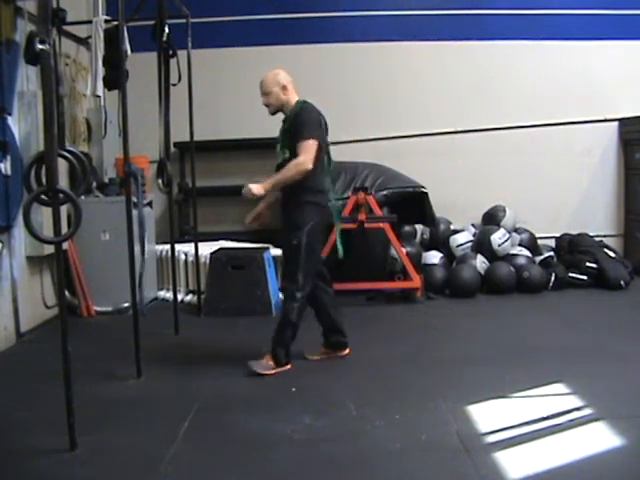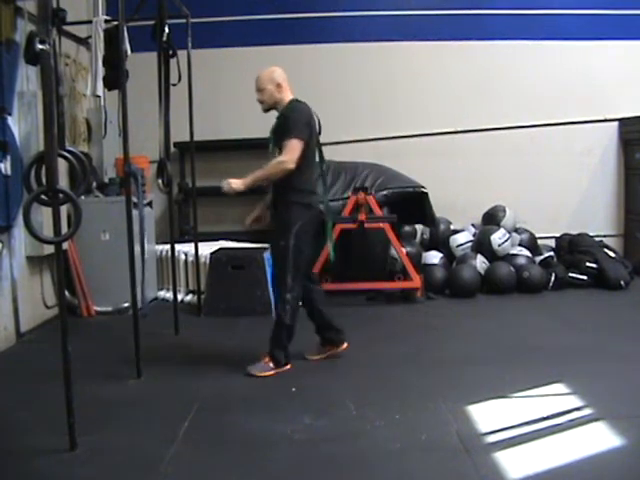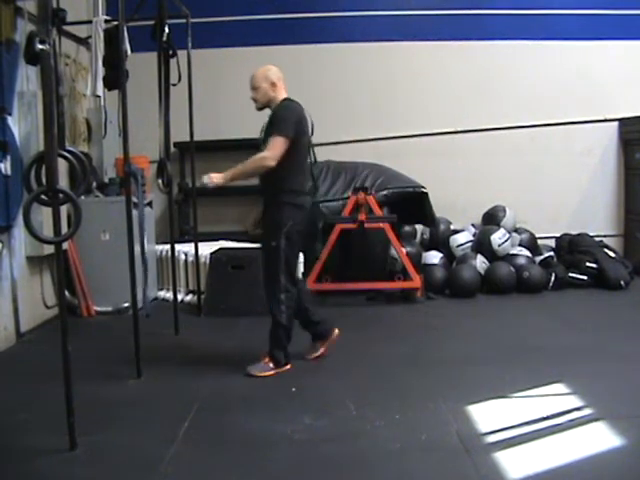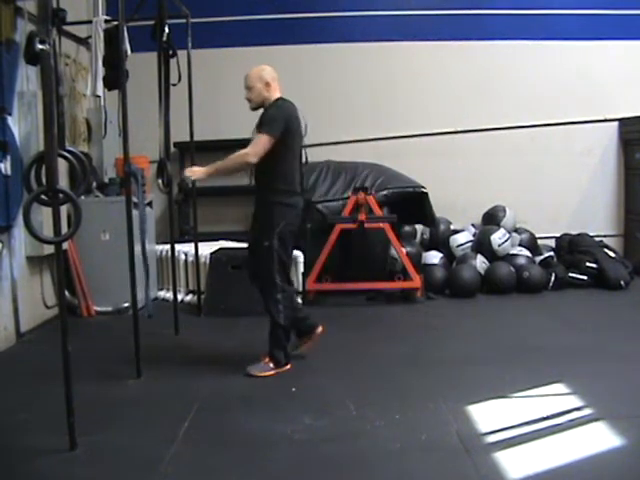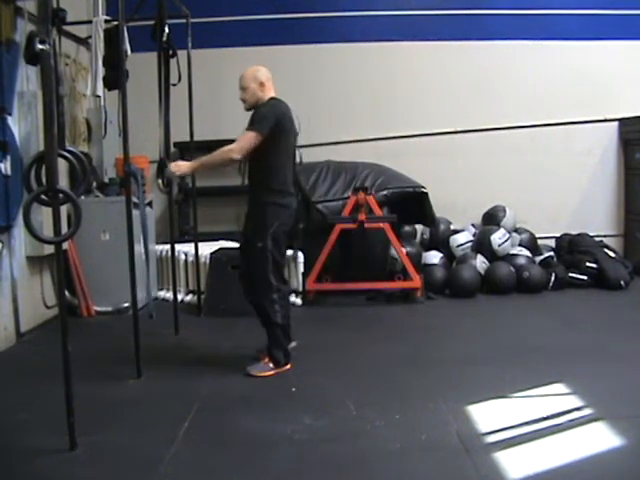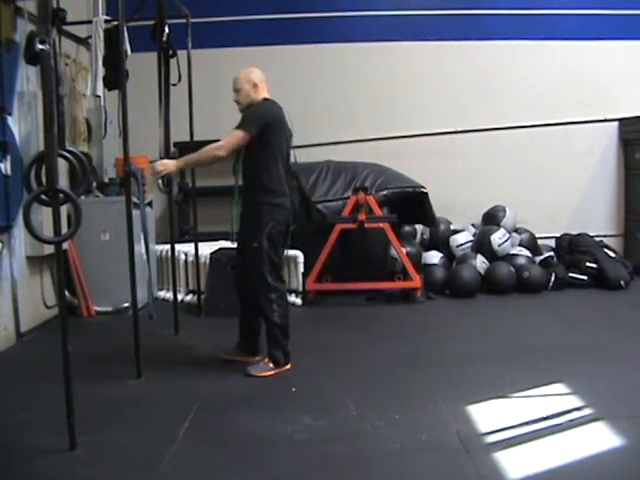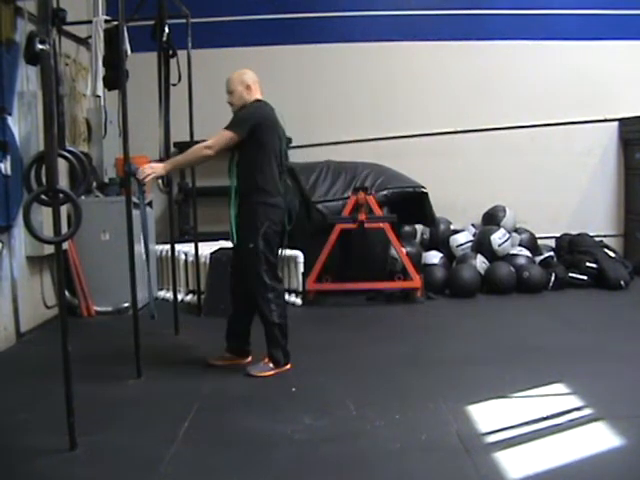
dt=0.1s
person 1, frame 1
left shoulder: (306, 115)
right shoulder: (290, 121)
left elbow: (305, 163)
left wrist: (263, 186)
right wrist: (266, 205)
left hip: (309, 209)
right hip: (297, 209)
left knee: (296, 281)
right knee: (314, 277)
left ankle: (280, 355)
right ankle: (336, 342)
person 1, frame 2
left shoulder: (296, 113)
right shoulder: (288, 117)
left elbow: (287, 162)
left wrist: (245, 182)
right wrist: (265, 206)
left hip: (297, 209)
right hip: (290, 207)
left knee: (286, 281)
right knee: (302, 277)
left ankle: (278, 356)
right ankle: (333, 339)
person 1, frame 3
left shoulder: (287, 112)
right shoulder: (283, 115)
left elbow: (268, 159)
left wrist: (225, 176)
right wrist: (266, 208)
left hip: (288, 208)
right hip: (283, 207)
left knee: (278, 282)
right knee: (285, 278)
left ankle: (277, 356)
right ankle: (322, 330)
person 1, frame 4
left shoulder: (277, 112)
right shoulder: (281, 113)
left elbow: (251, 156)
left wrist: (208, 171)
left hip: (279, 209)
right hip: (275, 206)
left knee: (273, 280)
right knee: (264, 274)
left ankle: (279, 357)
right ankle: (305, 327)
person 1, frame 5
left shoulder: (270, 112)
right shoulder: (277, 113)
left elbow: (235, 152)
left wrist: (191, 166)
left hip: (272, 209)
right hip: (269, 206)
left knee: (268, 280)
right knee: (251, 274)
left ankle: (279, 356)
right ankle: (280, 336)
person 1, frame 6
left shoulder: (262, 112)
right shoulder: (272, 117)
left elbow: (222, 149)
left wrist: (178, 164)
left hip: (267, 211)
right hip: (265, 209)
left knee: (268, 282)
right knee: (247, 279)
left ankle: (279, 357)
right ankle: (249, 345)
person 1, frame 7
left shoulder: (254, 114)
right shoulder: (265, 118)
left elbow: (210, 148)
left wrist: (165, 166)
left hip: (262, 211)
right hip: (259, 209)
left knee: (264, 282)
right knee: (241, 281)
left ankle: (278, 357)
right ankle: (237, 349)
